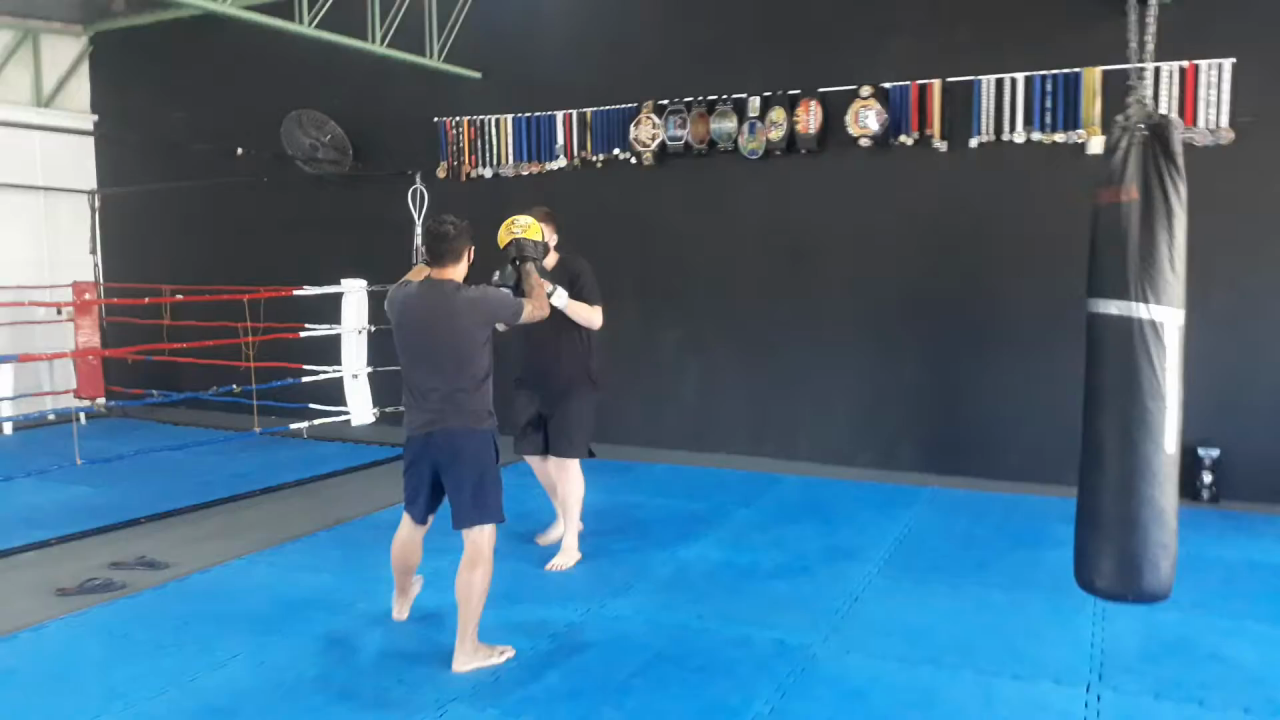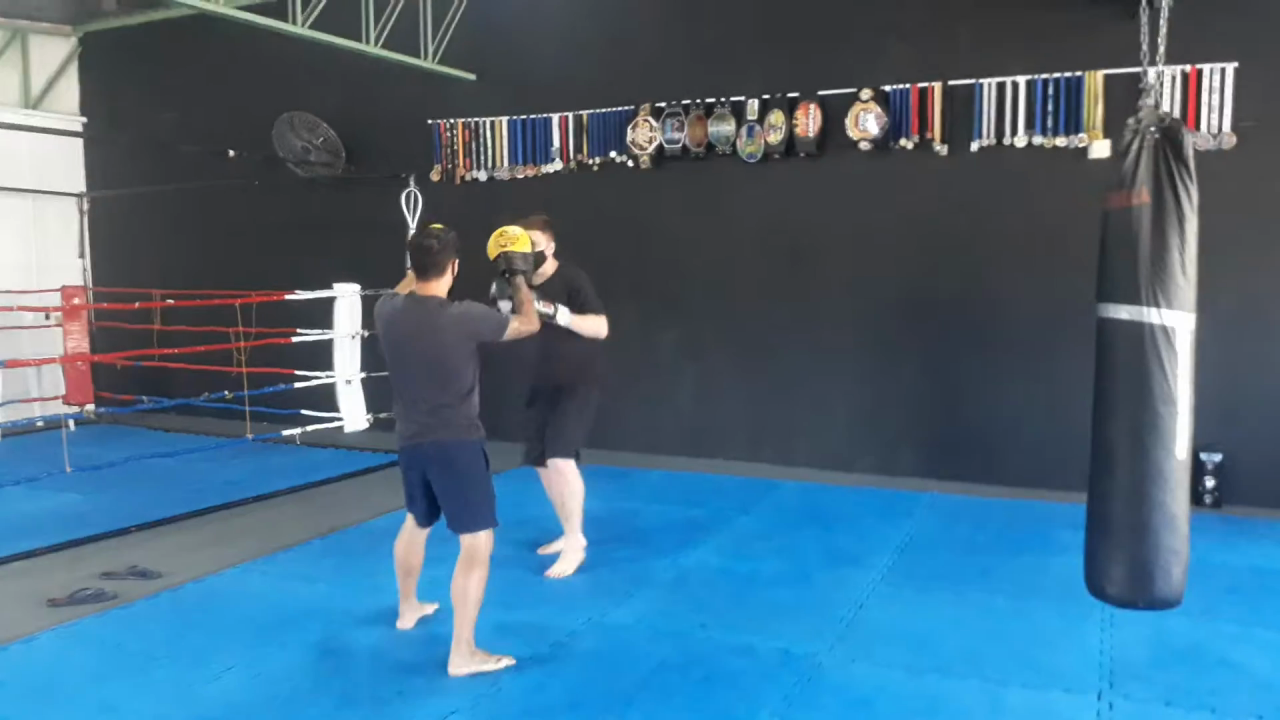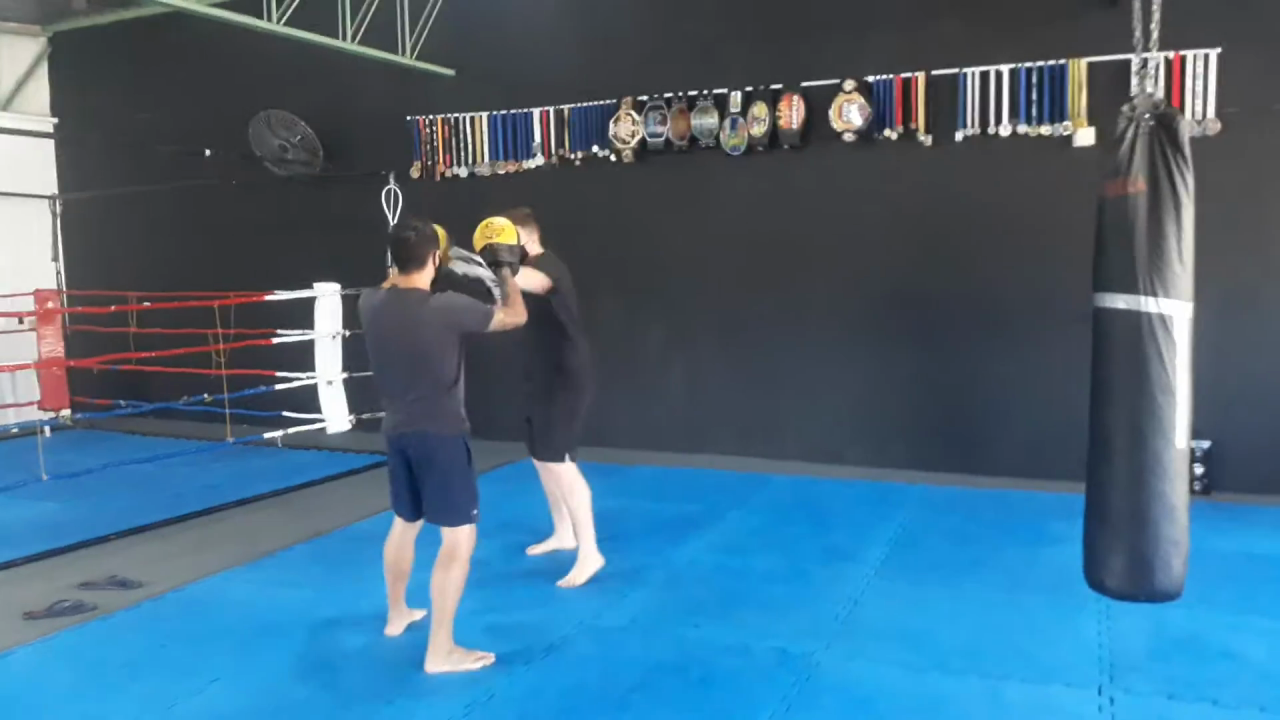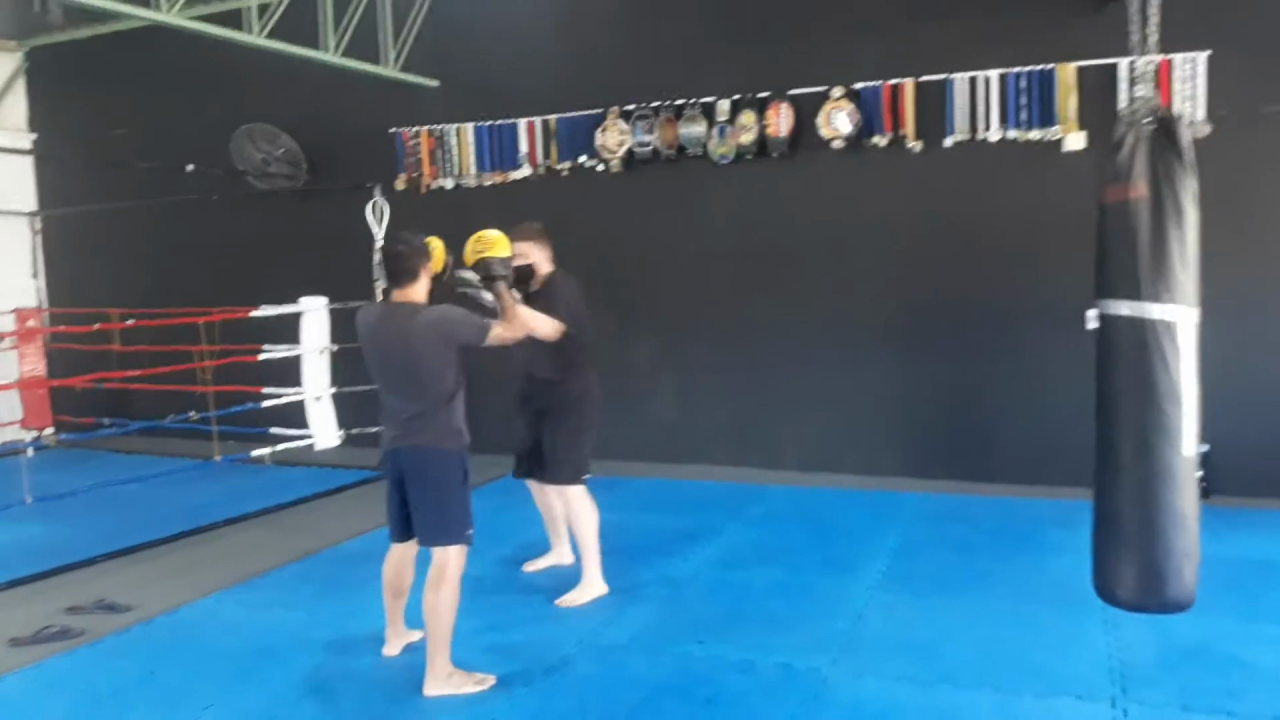
dt=0.2s
person 1, frame 1
left shoulder: (400, 299)
right shoulder: (482, 301)
right elbow: (540, 308)
left wrist: (426, 260)
right wrist: (529, 265)
left hip: (419, 431)
right hip: (468, 433)
left knee: (413, 520)
right knee: (479, 537)
left ankle: (402, 598)
right ankle: (467, 648)
person 1, frame 2
left shoulder: (388, 310)
right shoulder: (465, 317)
right elbow: (528, 324)
left wrist: (417, 269)
right wrist: (519, 277)
left hip: (411, 440)
right hip: (456, 442)
left knee: (416, 522)
right knee: (478, 541)
left ankle: (408, 608)
right ankle: (463, 651)
person 1, frame 3
left shoulder: (371, 305)
right shoulder: (448, 309)
right elbow: (515, 316)
left wrist: (404, 264)
right wrist: (504, 269)
left hip: (398, 432)
right hip: (441, 435)
left knee: (405, 522)
right knee: (459, 536)
left ankle: (397, 614)
right ankle: (441, 650)
person 1, frame 4
left shoulder: (368, 319)
right shoulder: (445, 320)
right elbow: (513, 331)
left wrist: (406, 284)
right wrist: (499, 282)
left hip: (396, 448)
right hip: (438, 450)
left knee: (403, 543)
right knee: (448, 556)
left ankle: (395, 634)
right ankle: (439, 673)
person 2, frame 1
left shoulder: (575, 269)
left elbow: (594, 319)
left wrist: (555, 293)
left hip: (573, 380)
right hip: (534, 379)
left knee: (565, 458)
right knee: (532, 452)
left ankle: (570, 545)
right ankle: (564, 520)
person 2, frame 2
left shoulder: (573, 280)
right shoulder: (526, 284)
left elbow: (600, 328)
left wrist: (557, 312)
left hip: (576, 385)
right hip: (542, 386)
left knee: (561, 458)
right knee: (543, 462)
right ankle: (569, 534)
person 2, frame 3
left shoulder: (549, 268)
right shoulder: (526, 272)
left elbow: (534, 283)
left hip: (567, 380)
right hip: (544, 379)
left knee: (556, 458)
right knee: (542, 457)
left ankle: (589, 555)
right ankle: (564, 533)
person 2, frame 4
left shoulder: (563, 287)
right shoulder: (526, 288)
left elbow: (546, 328)
left hip: (571, 401)
right hip: (540, 399)
left knee: (568, 484)
right knee: (535, 477)
left ankle: (594, 578)
right ankle: (561, 550)
